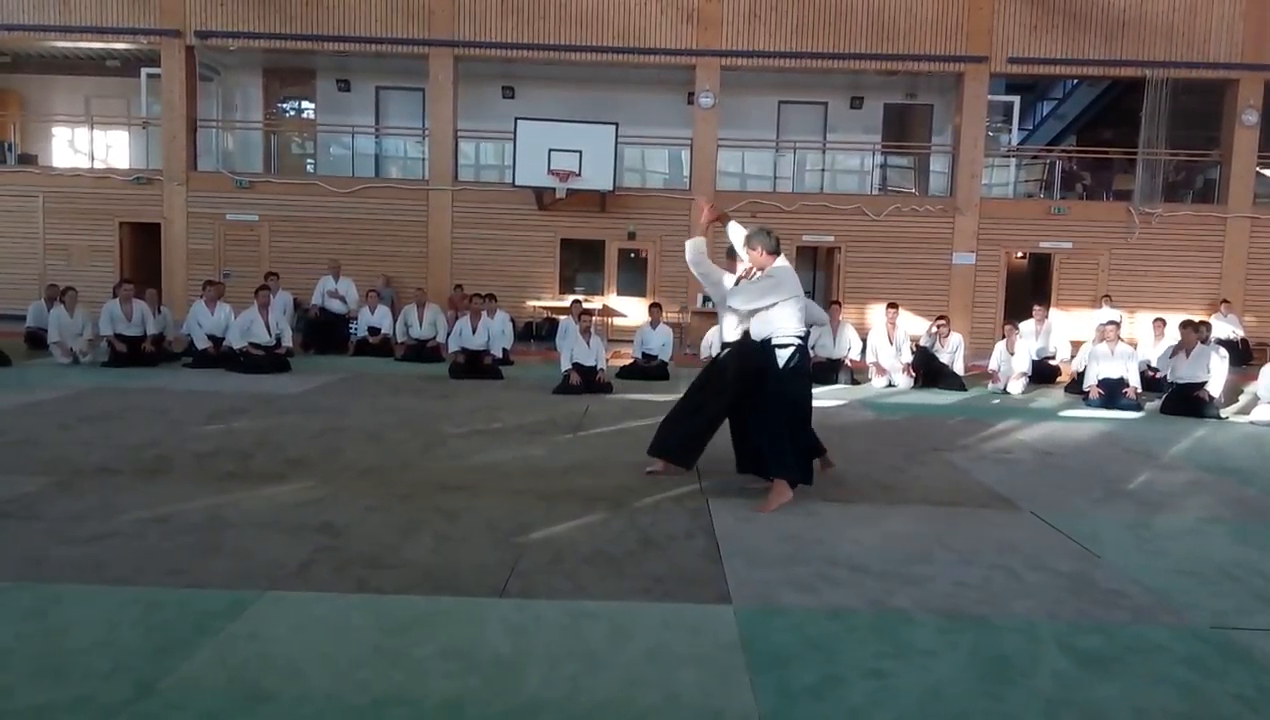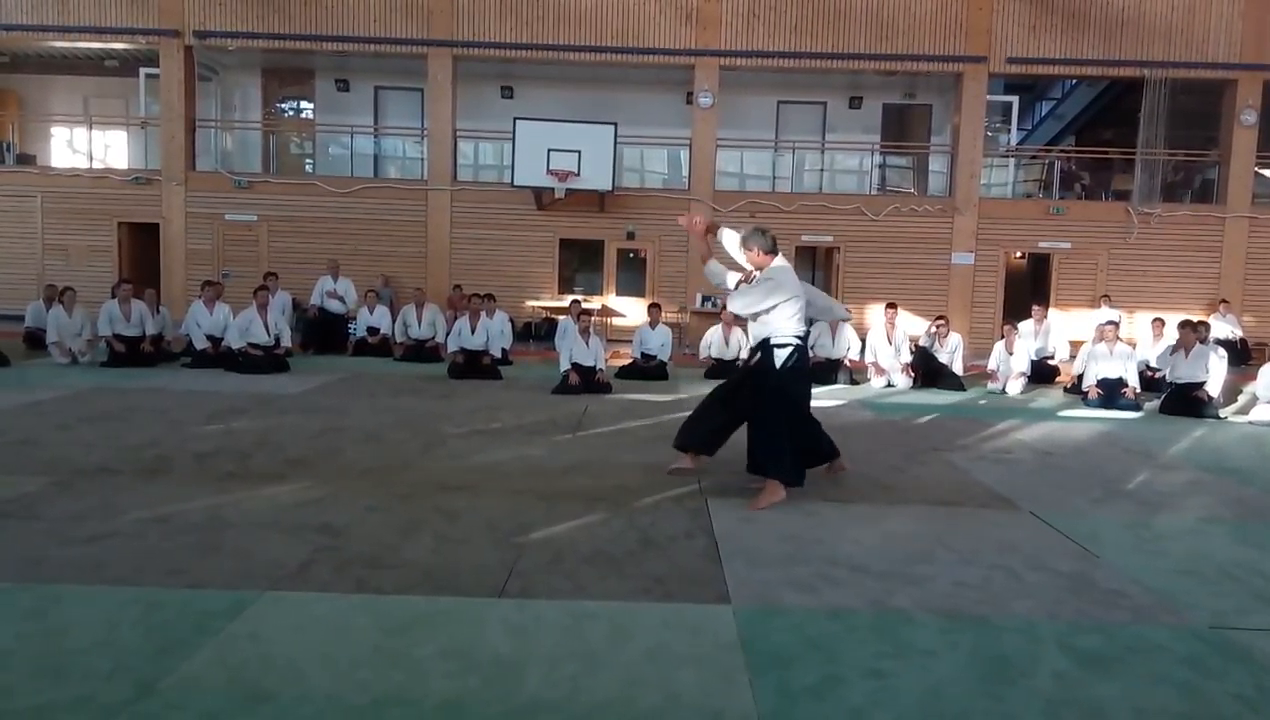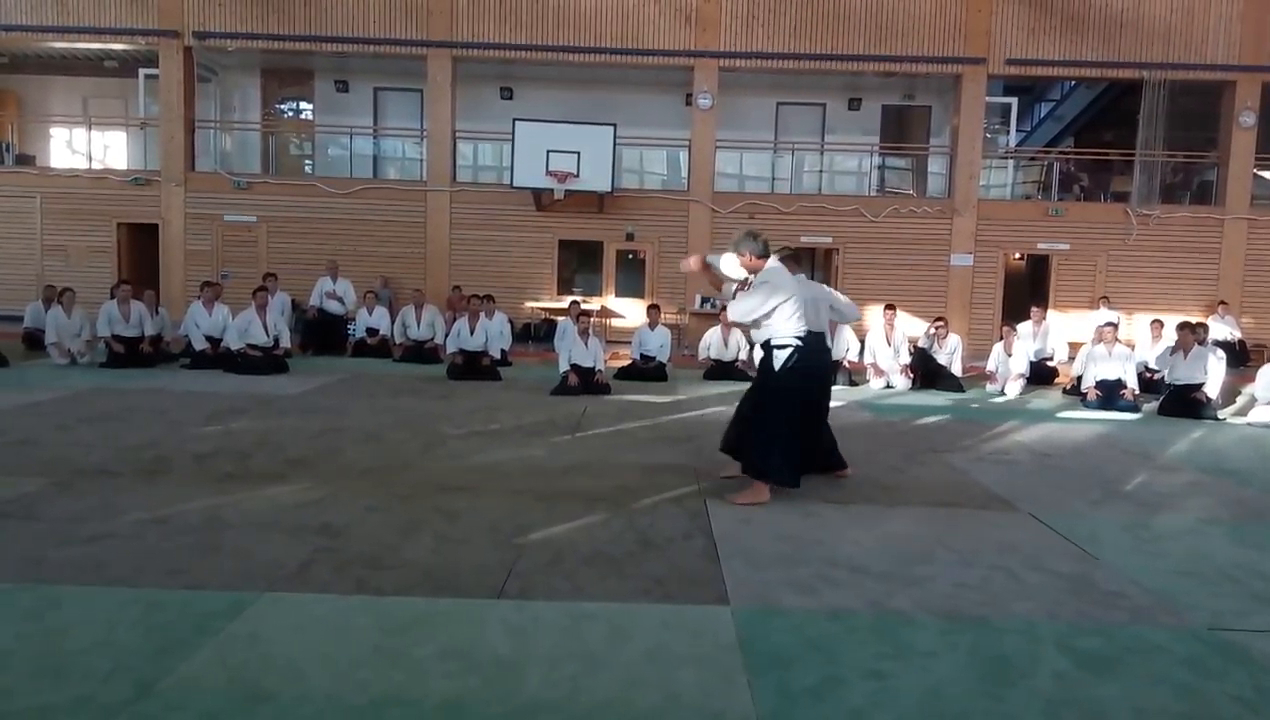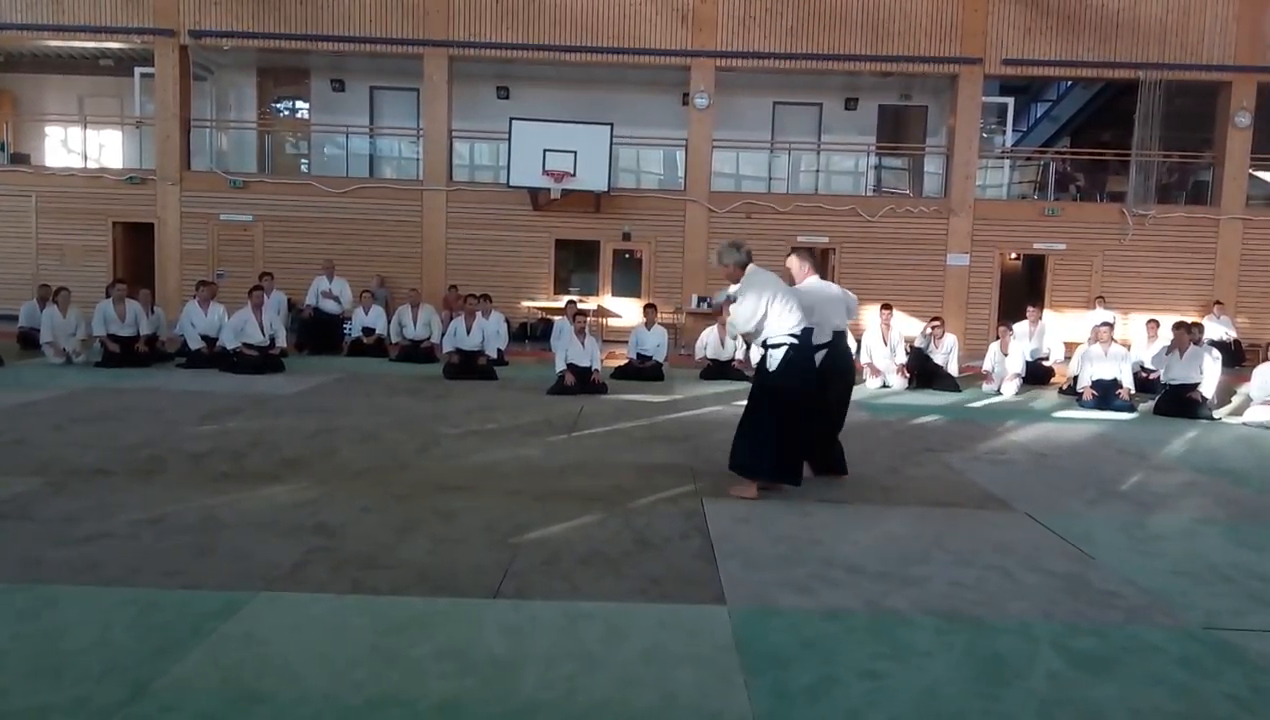
dt=0.1s
person 1, frame 1
left shoulder: (779, 278)
right shoulder: (775, 271)
left elbow: (735, 300)
right elbow: (742, 238)
left wrist: (742, 282)
right wrist: (721, 219)
left hip: (785, 355)
right hip: (777, 354)
left knee: (775, 417)
right knee: (765, 415)
left ankle: (782, 485)
right ankle: (776, 476)
person 1, frame 2
left shoulder: (778, 278)
right shoulder: (774, 271)
left elbow: (737, 305)
right elbow: (737, 242)
left wrist: (742, 286)
right wrist: (714, 230)
left hip: (784, 355)
right hip: (777, 353)
left knee: (772, 416)
right knee: (768, 414)
left ankle: (776, 484)
right ankle: (780, 475)
person 1, frame 3
left shoulder: (772, 279)
right shoulder: (771, 272)
left elbow: (739, 313)
left wrist: (738, 295)
right wrist: (706, 262)
left hip: (787, 356)
right hip: (789, 355)
left knee: (767, 417)
right knee: (785, 416)
left ankle: (762, 485)
right ankle: (779, 475)
person 1, frame 4
left shoulder: (754, 283)
right shoulder: (760, 278)
left elbow: (740, 325)
left wrist: (731, 312)
left hip: (785, 354)
right hip: (797, 351)
left knee: (764, 415)
right knee: (788, 416)
left ankle: (753, 481)
right ankle: (775, 474)
